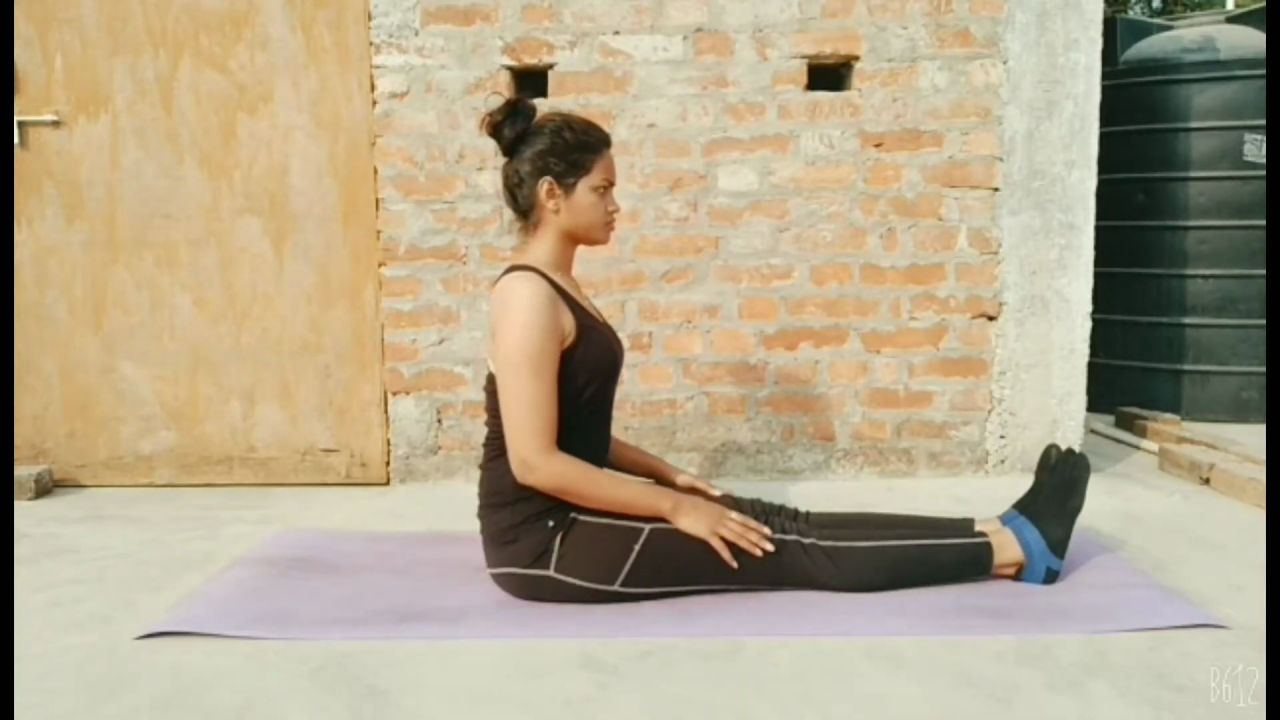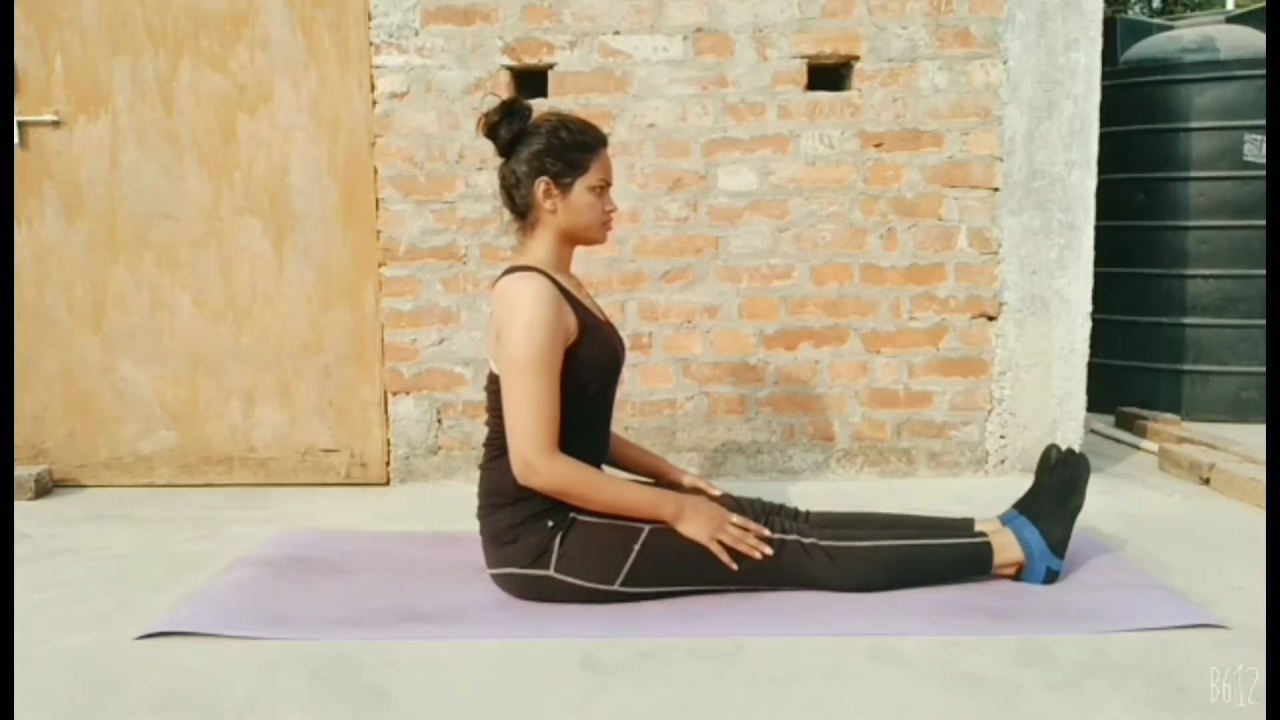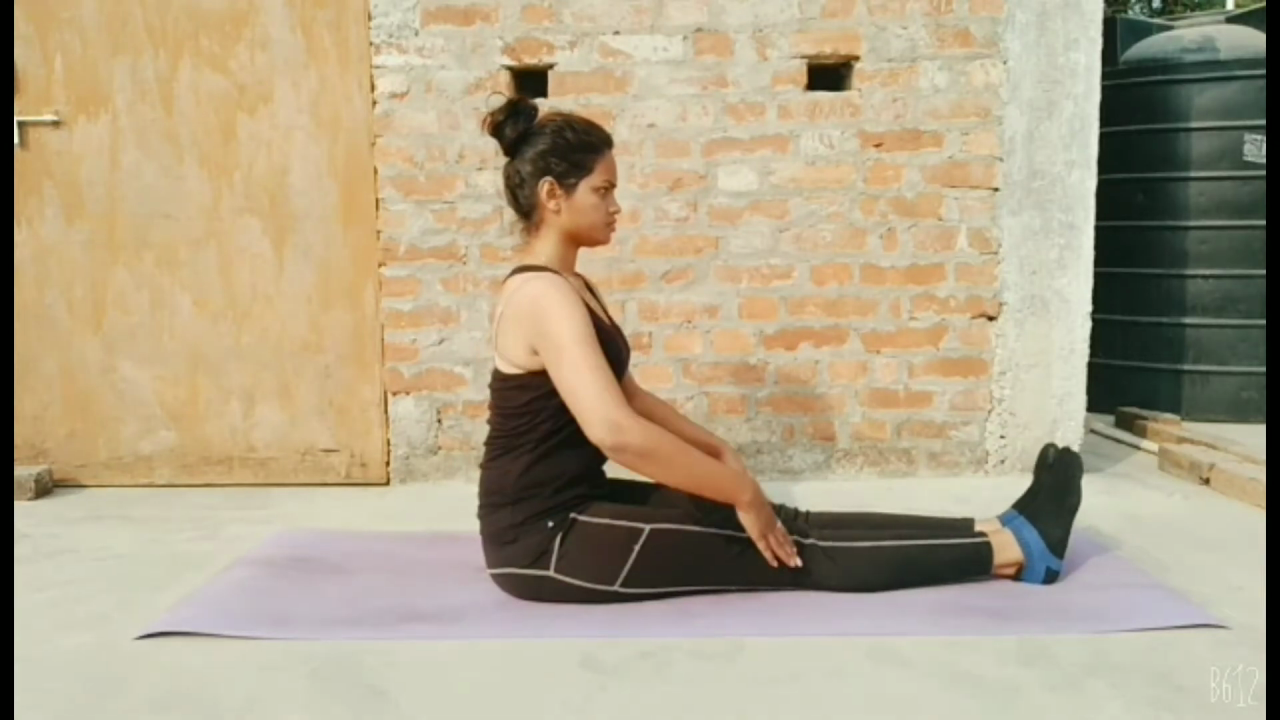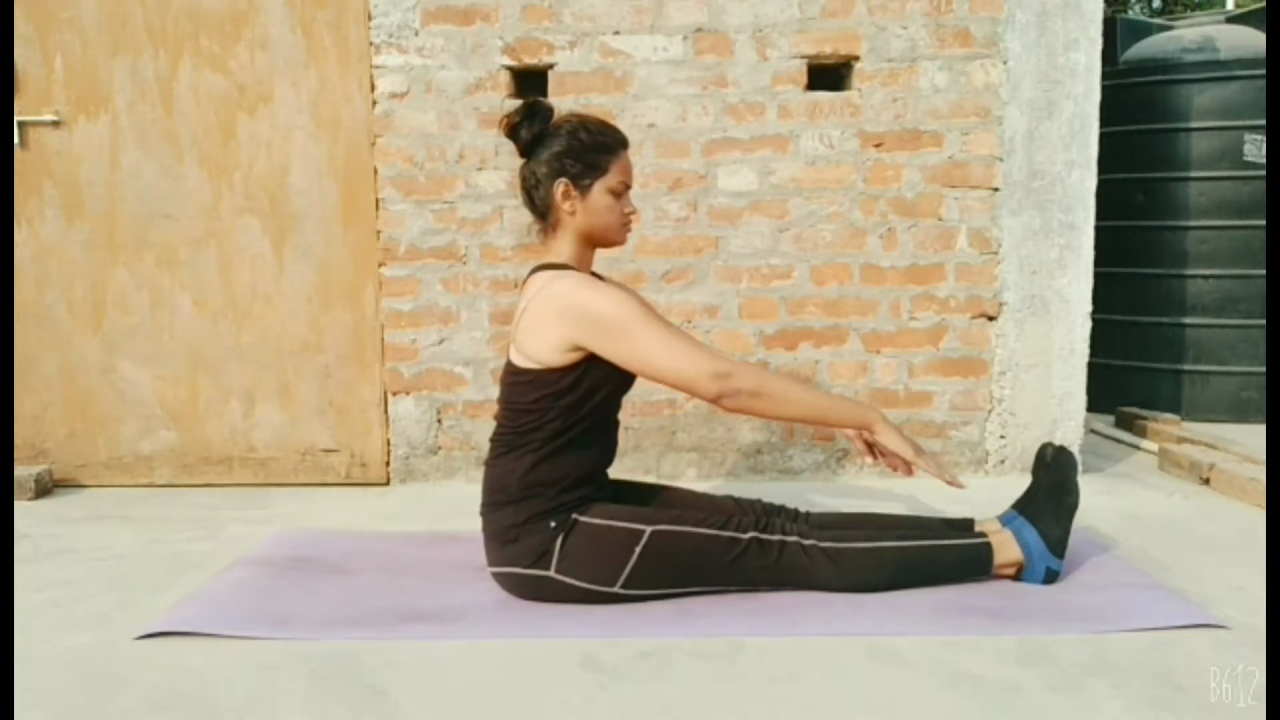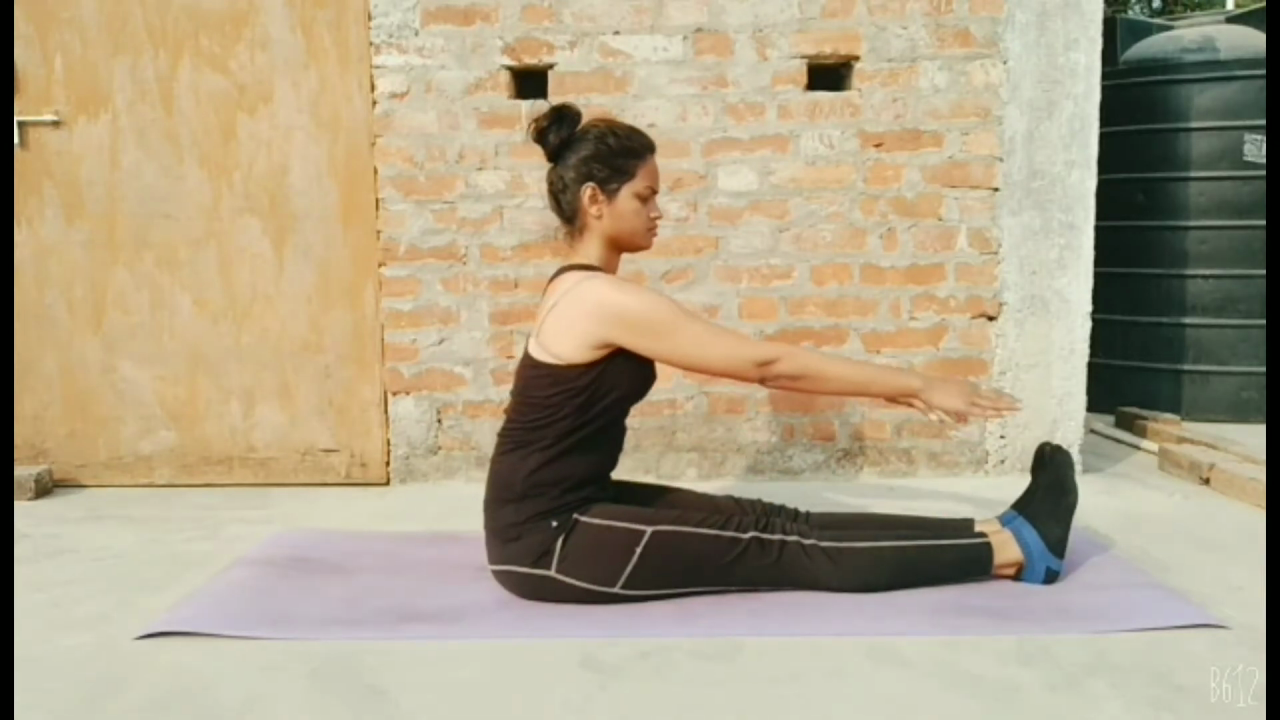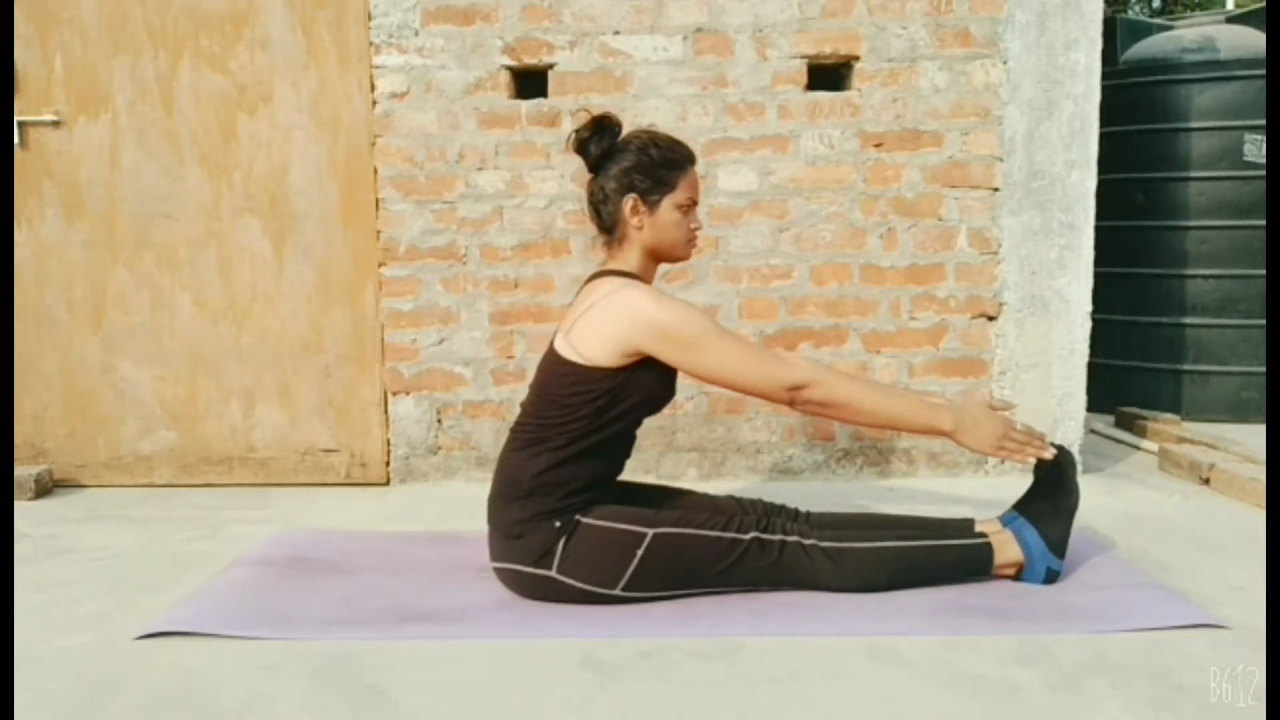
dt=0.4s
person 1, frame 1
left shoulder: (557, 287)
right shoulder: (528, 298)
right elbow: (535, 461)
left wrist: (669, 476)
right wrist: (675, 508)
left hip: (569, 518)
right hip: (543, 540)
left knee: (775, 522)
right knee: (776, 544)
left ankle: (999, 535)
right ankle: (1014, 549)
person 1, frame 2
left shoulder: (558, 286)
right shoulder: (531, 299)
right elbow: (537, 463)
left wrist: (671, 476)
right wrist: (677, 511)
left hip: (569, 519)
right hip: (542, 540)
left knee: (774, 521)
right knee: (777, 543)
left ankle: (1000, 534)
right ankle: (1013, 549)
person 1, frame 3
left shoulder: (569, 288)
right shoulder: (543, 298)
left elbow: (628, 400)
right elbow: (617, 433)
left wrist: (715, 451)
right wrist: (742, 491)
left hip: (573, 510)
right hip: (542, 540)
left knee: (773, 525)
right knee: (763, 542)
left ankle: (996, 536)
right ankle: (1011, 549)
person 1, frame 4
left shoulder: (576, 289)
right shoulder: (574, 299)
left elbow: (707, 369)
right elbow: (723, 380)
left wrist: (850, 414)
right wrist: (863, 418)
left hip: (573, 510)
right hip: (542, 541)
left knee: (769, 523)
right knee: (770, 545)
left ankle: (997, 535)
right ankle: (1012, 549)
person 1, frame 5
left shoulder: (591, 289)
right shoulder: (603, 300)
left elbow: (747, 358)
right elbow: (766, 362)
right wrist: (915, 384)
left hip: (571, 512)
right hip: (544, 542)
left knee: (769, 522)
right knee: (772, 544)
left ankle: (996, 535)
right ankle: (1011, 550)
person 1, frame 6
left shoulder: (622, 295)
right shoulder: (638, 311)
left elbow: (784, 376)
right elbow: (799, 387)
right wrist: (951, 422)
left hip: (573, 513)
right hip: (547, 541)
left knee: (772, 523)
right knee: (772, 545)
left ankle: (998, 534)
right ankle: (1013, 550)
